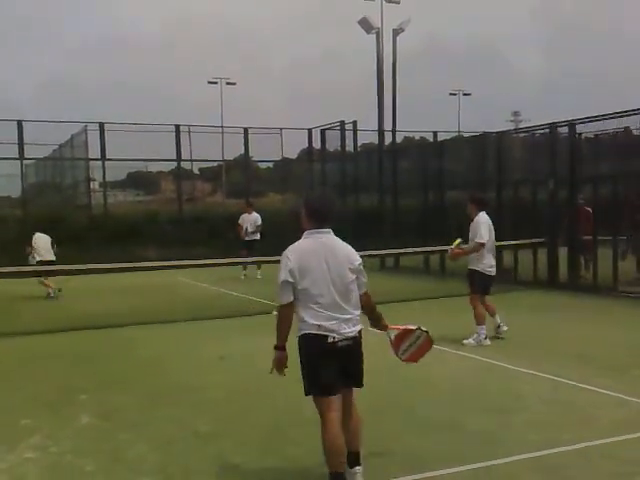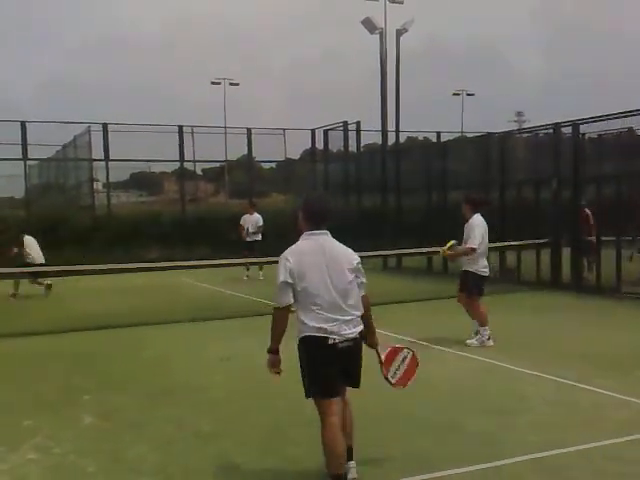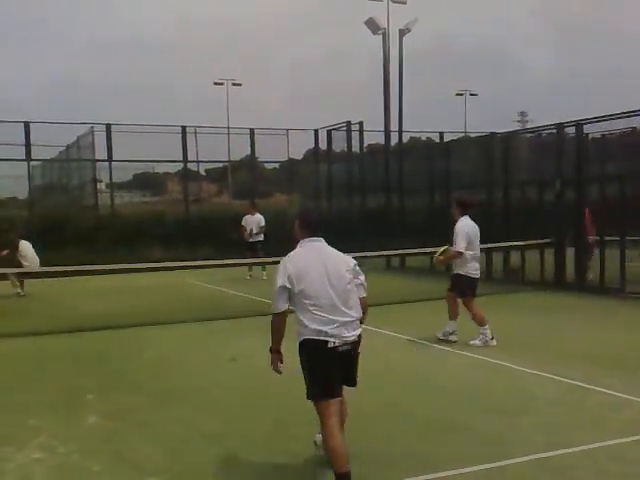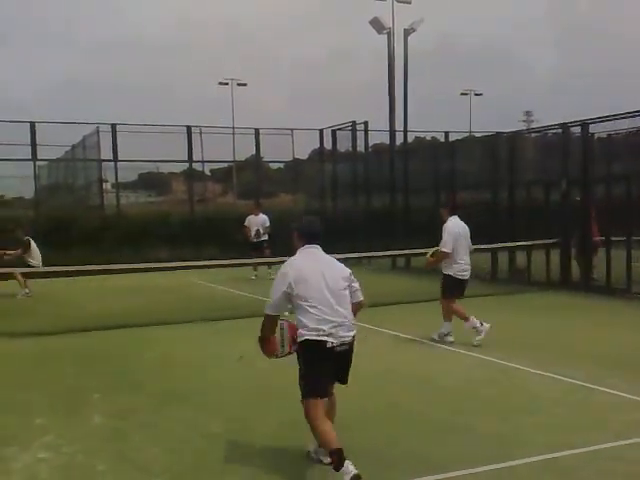
dt=0.2s
person 1, frame 1
left shoulder: (293, 254)
right shoulder: (348, 251)
left elbow: (286, 307)
right elbow: (363, 297)
left wrist: (280, 348)
right wrist: (379, 322)
left hip: (317, 339)
right hip: (350, 337)
left knee: (330, 415)
right knee: (348, 404)
person 1, frame 2
left shoulder: (291, 256)
right shoulder: (348, 253)
left elbow: (282, 309)
right elbow: (363, 301)
left wrist: (273, 350)
right wrist: (370, 333)
left hip: (317, 341)
right hip: (350, 338)
left knee: (330, 415)
right knee: (341, 402)
person 1, frame 3
left shoulder: (290, 263)
right shoulder: (345, 259)
left elbow: (280, 313)
right elbow: (363, 304)
left wrist: (275, 350)
left hip: (317, 343)
right hip: (349, 339)
left knee: (329, 415)
right knee: (336, 396)
right ankle: (331, 445)
person 1, frame 4
left shoulder: (290, 269)
right shoulder: (338, 265)
left elbow: (272, 314)
right elbow: (358, 303)
left wrist: (264, 339)
left hip: (315, 342)
right hip: (345, 339)
left knee: (314, 411)
right knee: (326, 392)
right ankle: (325, 448)
person 2, frame 1
left shoulder: (481, 220)
right shoulder: (480, 220)
left elbow: (480, 244)
left wrist: (460, 253)
right wrist: (464, 248)
left hip: (480, 268)
right hip: (482, 267)
left knee: (475, 300)
right knee: (481, 299)
left ankle: (482, 336)
right ankle: (499, 325)
person 2, frame 2
left shoulder: (476, 223)
right shoulder: (474, 222)
left elbow: (471, 249)
left wrist: (453, 255)
right wrist: (457, 250)
left hip: (475, 269)
right hip: (470, 268)
left knee: (475, 301)
right knee: (463, 298)
left ankle: (485, 337)
right ankle: (480, 329)
person 2, frame 3
left shoulder: (461, 226)
right shoulder: (471, 224)
left elbow: (458, 252)
left wrist: (444, 260)
right wrist: (450, 252)
left hip: (466, 272)
right hip: (462, 270)
left knee: (469, 304)
right knee: (450, 296)
left ankle: (488, 336)
right ankle: (450, 331)
person 2, frame 4
left shoulder: (449, 226)
right shoulder: (463, 226)
left elbow: (445, 252)
right elbow: (468, 248)
left wrist: (433, 261)
left hip: (453, 271)
right hip: (462, 269)
left knee: (450, 303)
right knee: (445, 300)
left ankle: (479, 326)
right ankle: (446, 333)
